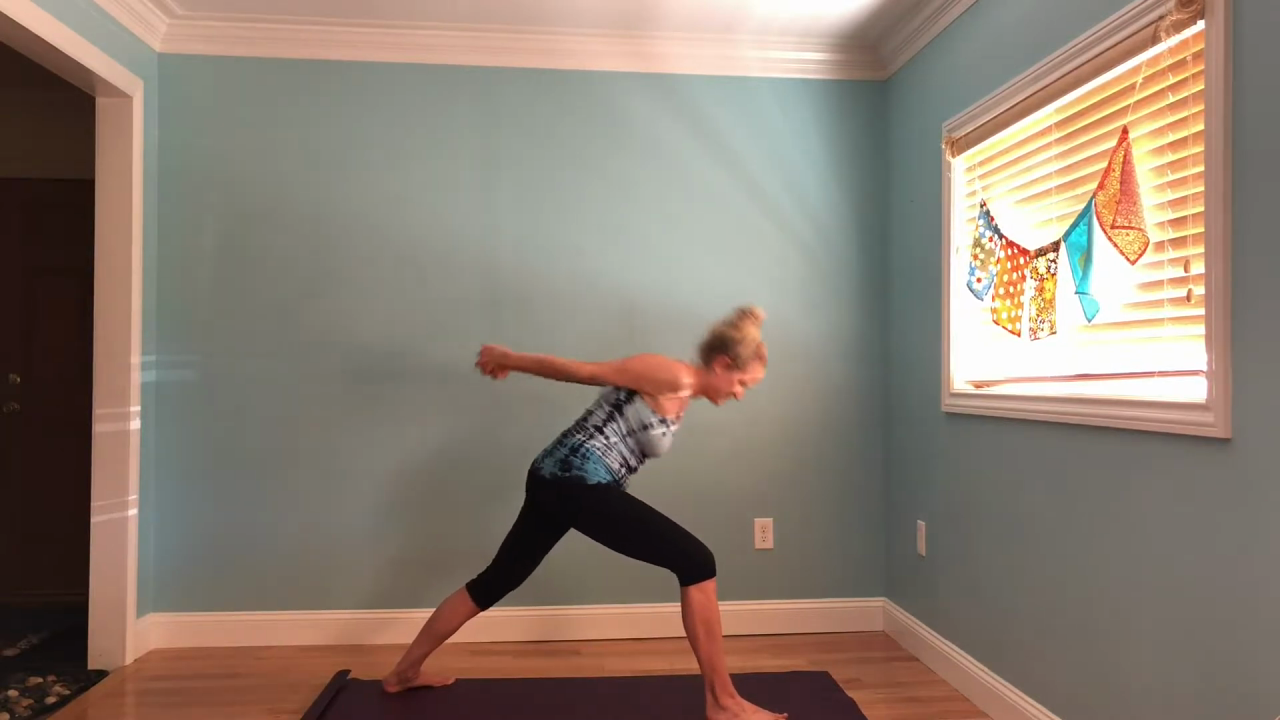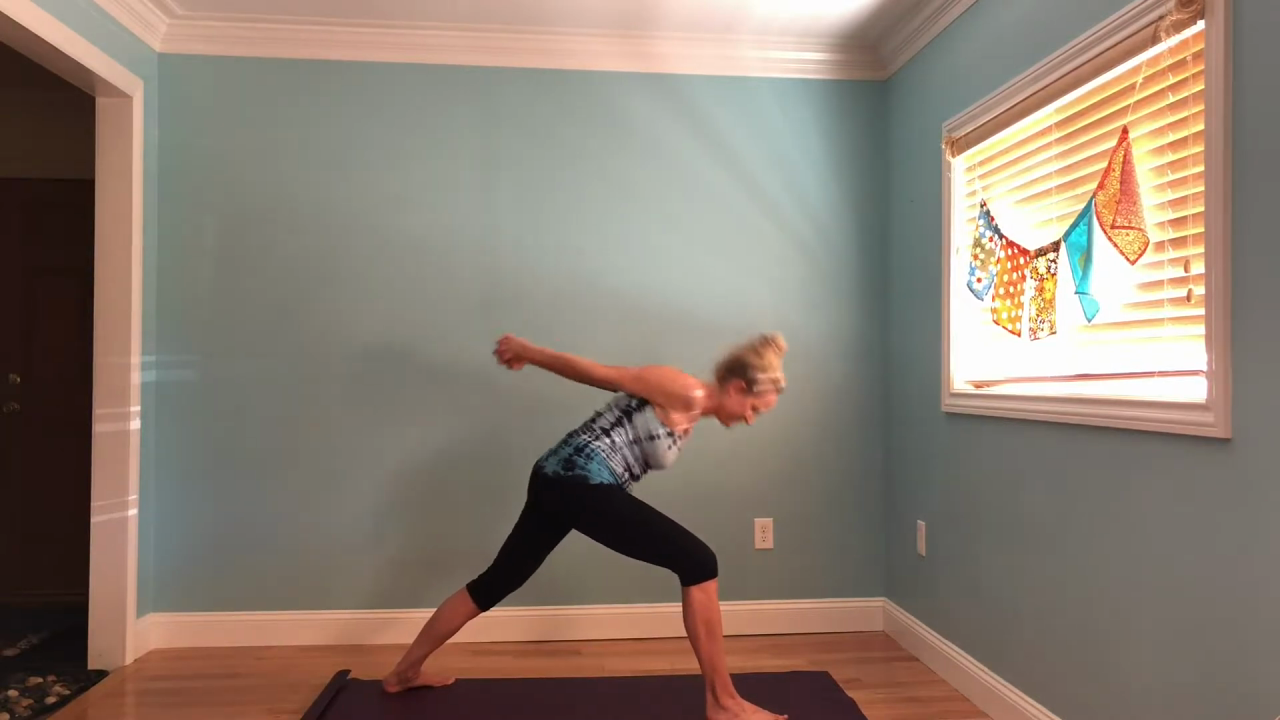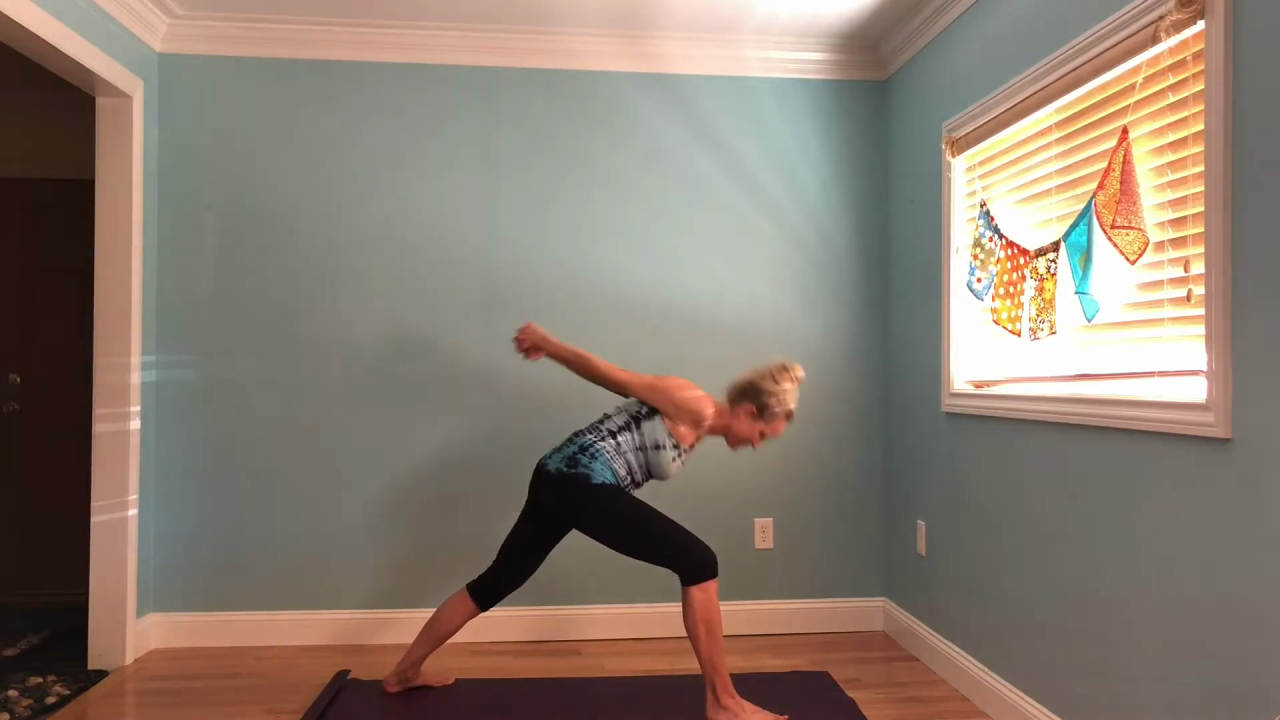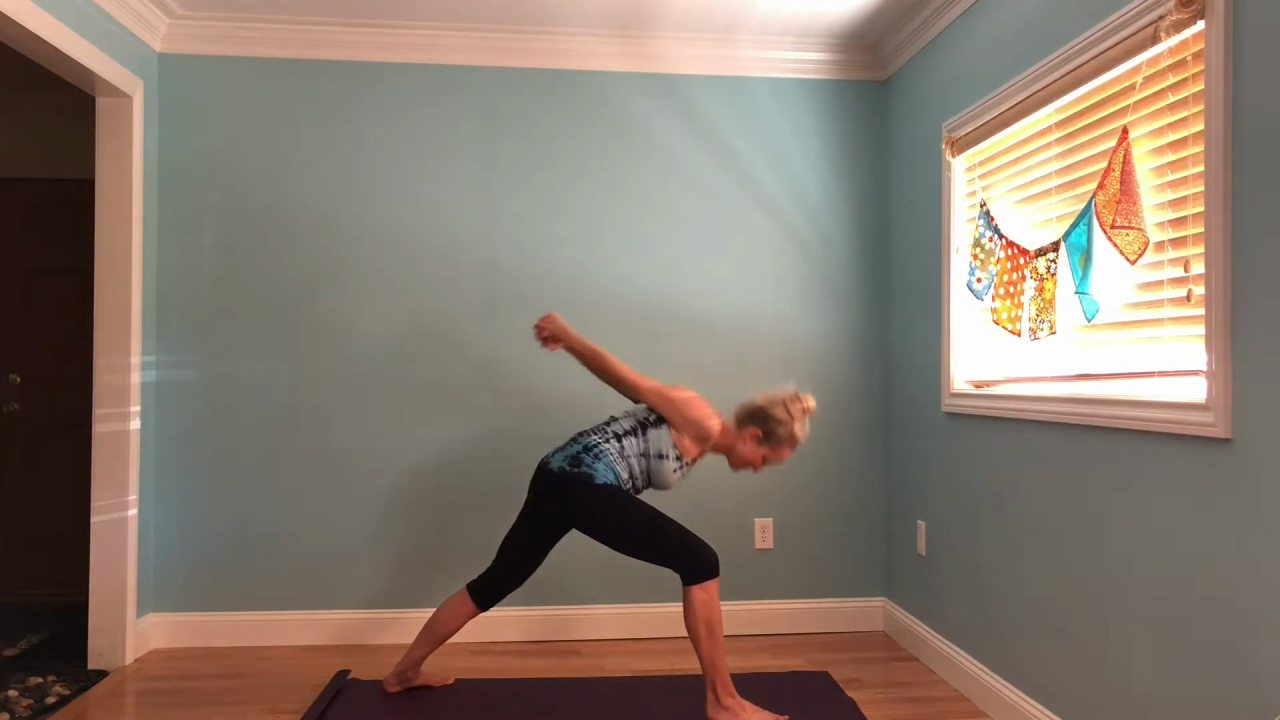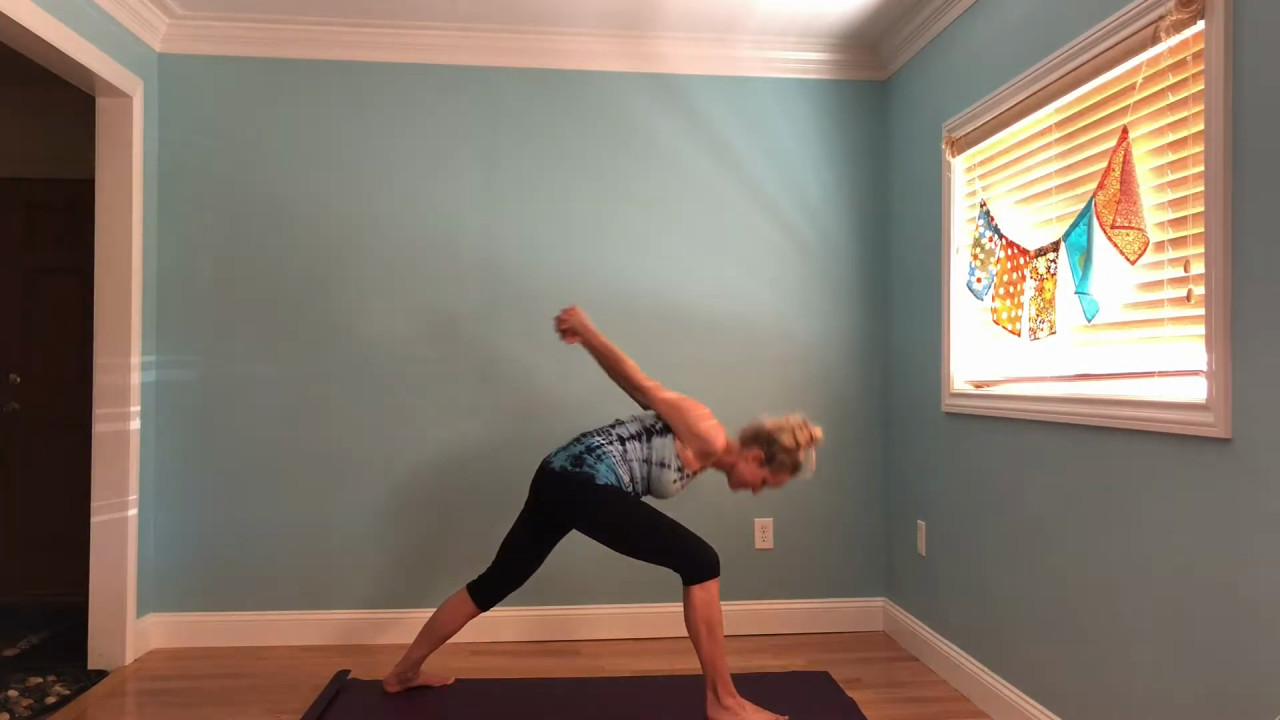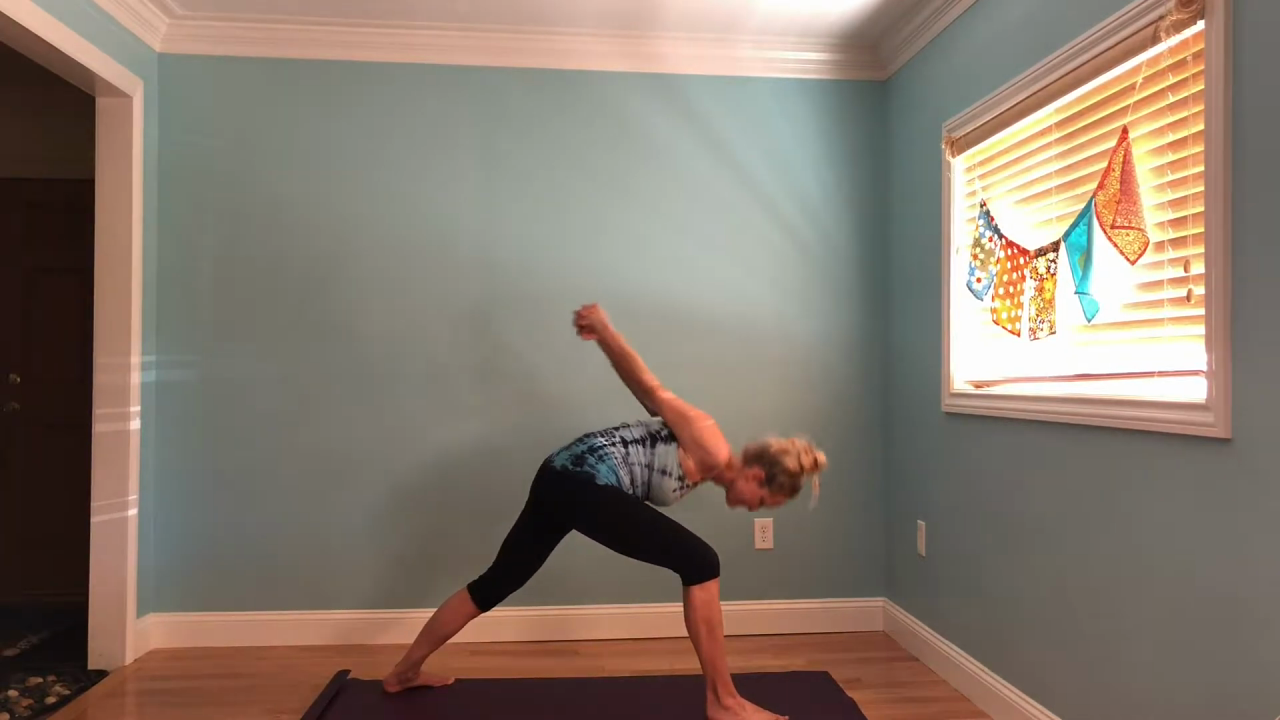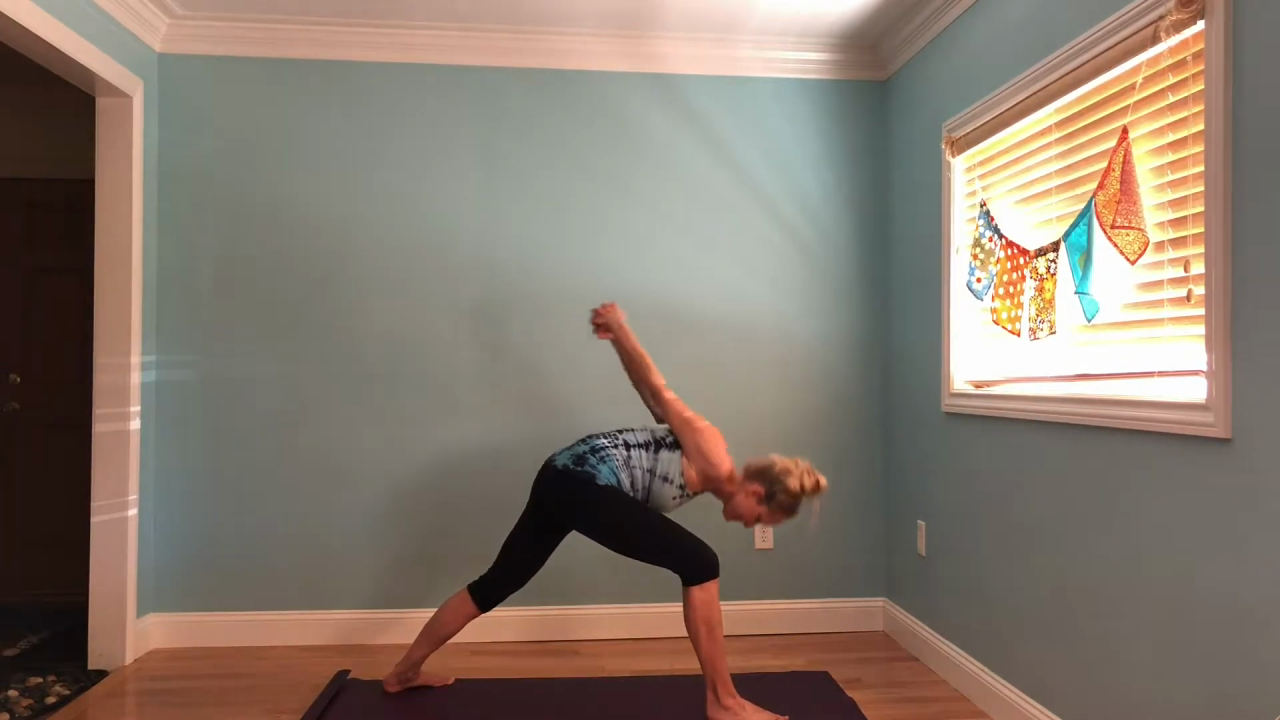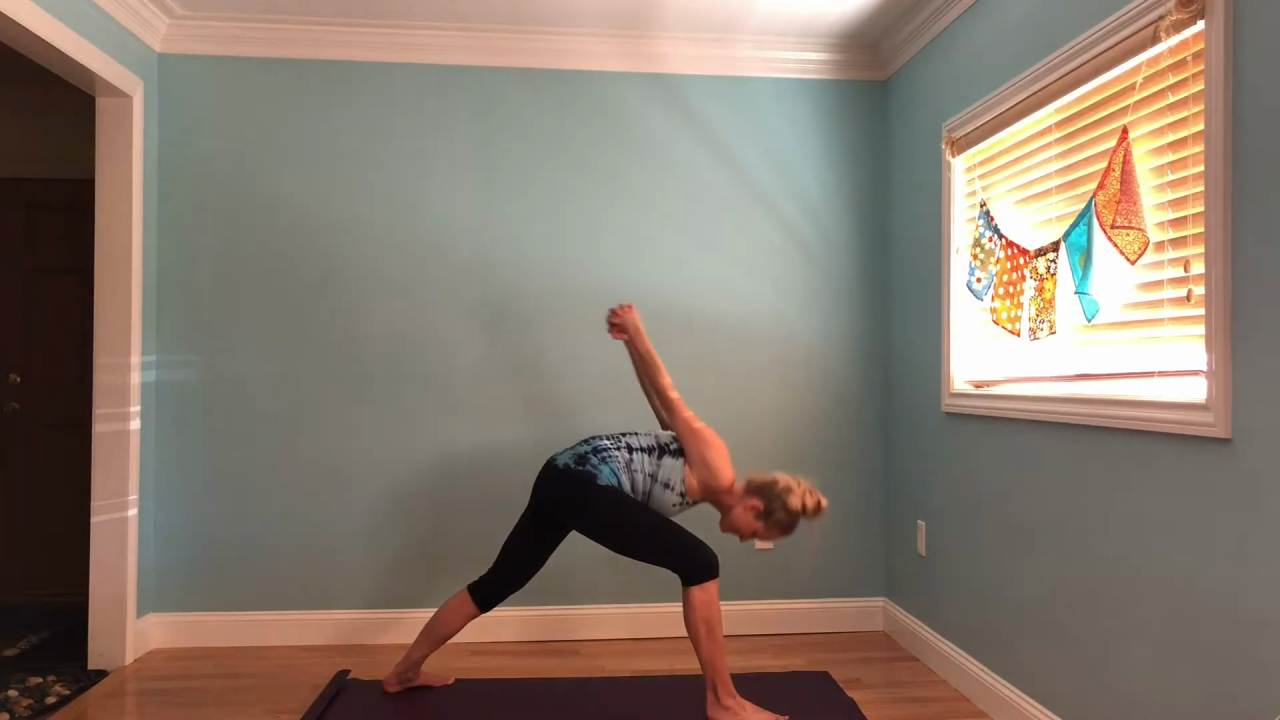
dt=0.1s
person 1, frame 1
left shoulder: (680, 391)
right shoulder: (673, 377)
left elbow: (588, 374)
right elbow: (585, 371)
right wrist: (511, 360)
left hip: (558, 480)
right hip: (577, 482)
left knee: (496, 581)
right knee: (695, 563)
left ankle: (404, 671)
person 1, frame 2
left shoulder: (688, 408)
right shoulder: (687, 392)
left elbow: (604, 378)
right elbow: (603, 374)
right wrist: (529, 351)
left hip: (561, 480)
right hip: (581, 482)
left knee: (495, 581)
right knee: (698, 563)
left ankle: (403, 672)
person 1, frame 3
left shoulder: (698, 422)
right shoulder: (697, 409)
left elbow: (612, 379)
right elbow: (616, 377)
right wrist: (550, 344)
left hip: (561, 478)
right hip: (581, 482)
left knee: (496, 581)
right knee: (698, 564)
left ankle: (403, 671)
person 1, frame 4
left shoulder: (700, 433)
right shoulder: (705, 423)
left elbow: (625, 382)
right elbow: (629, 380)
left wrist: (567, 338)
right wrist: (567, 336)
left hip: (564, 476)
right hip: (583, 481)
left knee: (496, 580)
right knee: (699, 563)
left ankle: (404, 671)
person 1, frame 5
left shoulder: (704, 448)
right shoulder: (711, 440)
left elbow: (639, 388)
right elbow: (642, 386)
left wrist: (585, 335)
right wrist: (587, 332)
left hip: (562, 478)
right hip: (584, 482)
left knee: (496, 581)
right knee: (700, 563)
left ankle: (405, 671)
person 1, frame 6
left shoulder: (704, 454)
right shoulder: (715, 452)
left elbow: (648, 391)
right elbow: (651, 389)
left wrist: (601, 332)
right wrist: (603, 329)
left hip: (563, 477)
right hip: (585, 481)
left knee: (496, 581)
right knee: (700, 564)
left ankle: (405, 671)
person 1, frame 7
left shoulder: (705, 465)
right shoulder: (718, 467)
left elbow: (656, 397)
right elbow: (663, 396)
left wrist: (618, 336)
right wrist: (620, 330)
left hip: (564, 477)
right hip: (585, 482)
left knee: (497, 582)
right knee: (699, 564)
left ankle: (405, 671)
person 1, frame 8
left shoulder: (705, 469)
right shoulder: (720, 476)
left elbow: (664, 400)
right elbow: (670, 398)
left wrist: (631, 335)
right wrist: (634, 331)
left hip: (565, 477)
right hip: (585, 482)
left knee: (497, 582)
right knee: (699, 564)
left ankle: (405, 671)
